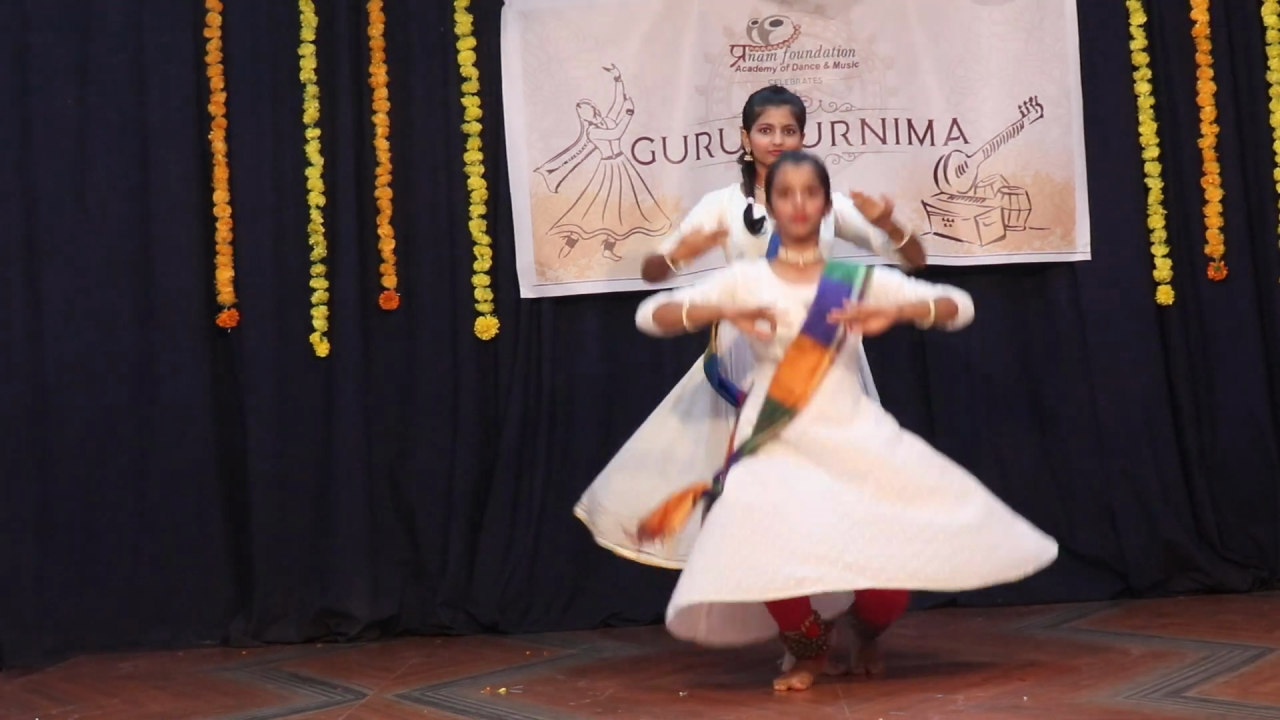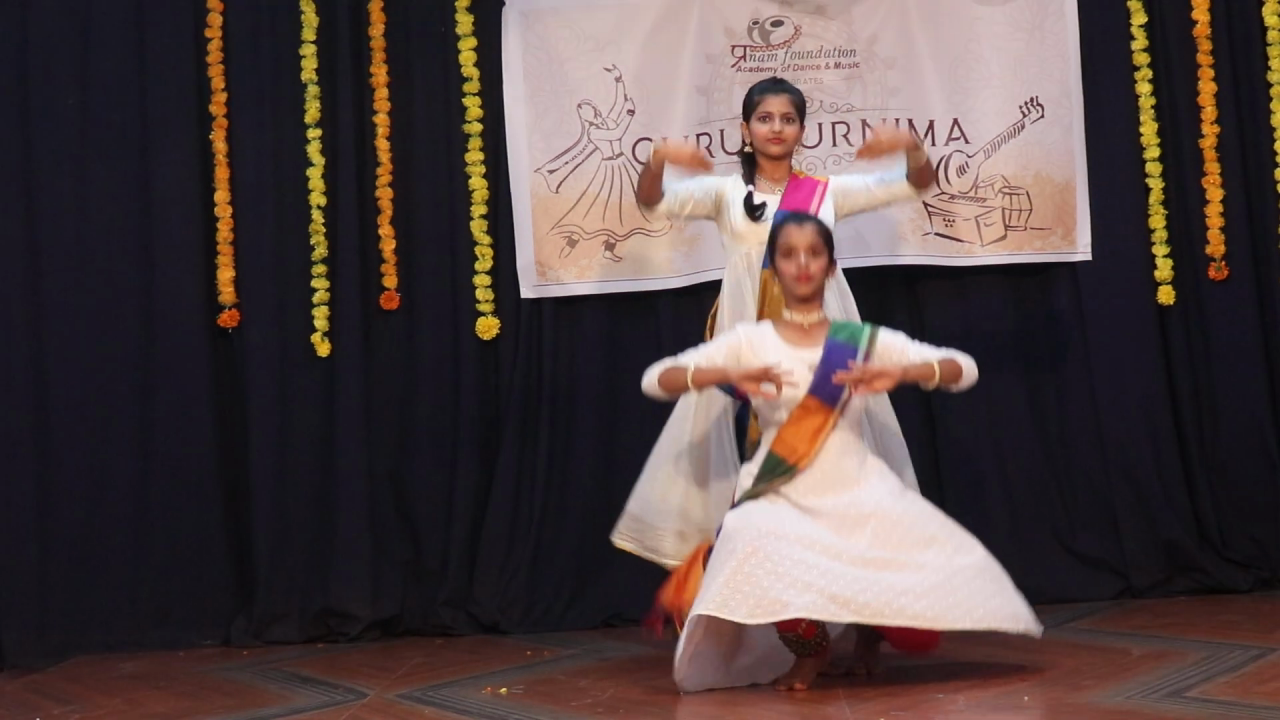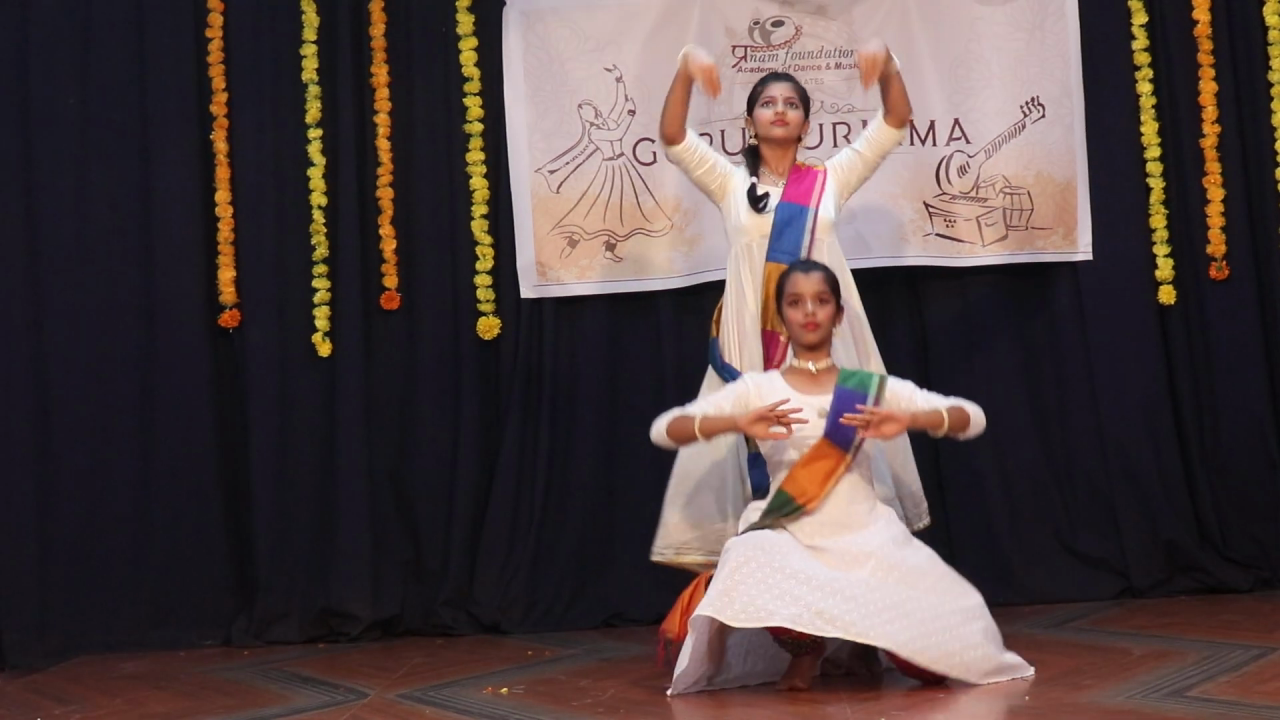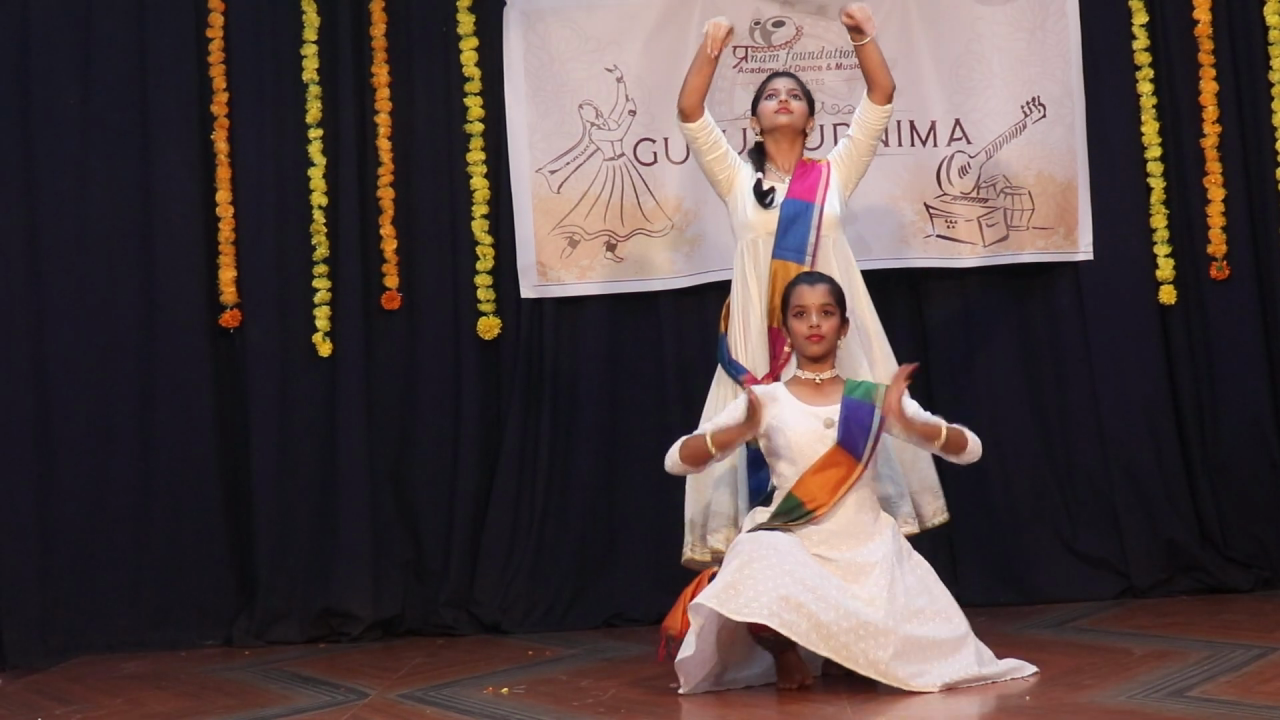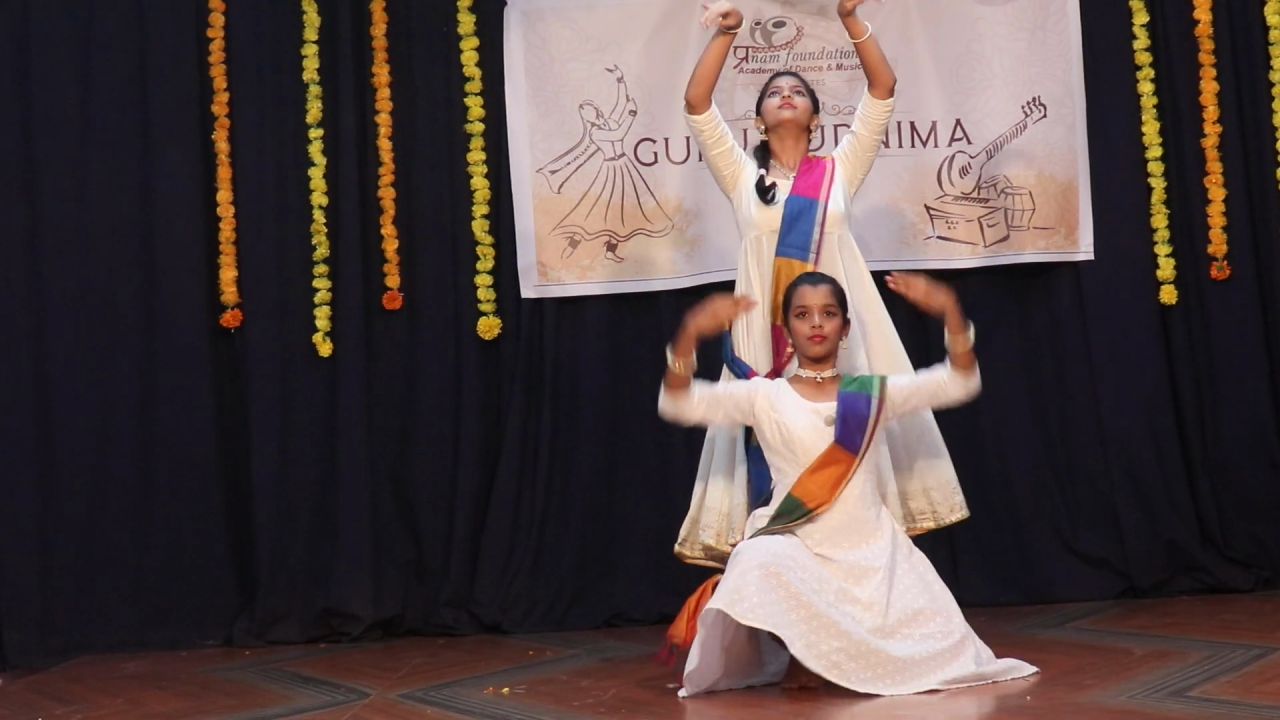
dt=0.2s
person 1, frame 1
left shoulder: (831, 204)
right shoulder: (721, 206)
left elbow: (913, 258)
right elbow: (652, 271)
left wrist: (890, 227)
right wrist: (680, 249)
right hip: (746, 373)
left ankle: (865, 631)
person 1, frame 2
left shoulder: (829, 191)
right shoulder: (724, 193)
left elbow: (915, 183)
right elbow: (651, 198)
left wrist: (908, 148)
right wrist: (659, 158)
person 1, frame 3
left shoulder: (832, 179)
right shoulder: (731, 184)
left elbow: (894, 125)
right elbow: (673, 138)
left wrist: (888, 68)
right wrist: (683, 75)
left hip: (823, 347)
right hip: (753, 350)
right knee: (759, 469)
person 1, frame 4
left shoulder: (835, 172)
right shoulder: (737, 178)
left elbow: (881, 96)
right elbow: (689, 111)
right wrist: (710, 47)
right hip: (760, 343)
right knee: (763, 458)
person 1, frame 5
left shoulder: (840, 165)
right shoulder: (744, 175)
left elbow: (883, 86)
right elbow: (697, 103)
left hip: (839, 341)
right hip: (767, 343)
person 2, frame 1
left shoulder: (862, 280)
right shoulder: (744, 280)
left elbow: (961, 307)
right elbow: (650, 316)
left wrist: (894, 313)
right wrist: (729, 314)
left hip: (855, 443)
right hip: (778, 448)
left knee: (902, 550)
right knee: (763, 550)
right ankle: (807, 650)
person 2, frame 2
left shoulder: (865, 340)
right shoulder: (749, 341)
left elbow: (965, 369)
right elbow: (654, 380)
left wrist: (900, 373)
right wrist: (727, 376)
left hip: (859, 497)
right hip: (782, 501)
right knee: (751, 545)
left ankle: (869, 630)
right ankle: (808, 647)
person 2, frame 3
left shoulder: (873, 388)
right shoulder: (758, 388)
left elbow: (973, 419)
right elbow: (662, 430)
left wrist: (909, 420)
right wrist: (737, 424)
left hip: (866, 540)
right hip: (790, 540)
left knee: (929, 663)
right knee: (749, 563)
left ankle: (868, 638)
right ankle: (804, 650)
person 2, frame 4
left shoulder: (876, 399)
right shoulder: (765, 402)
left elbow: (969, 448)
right elbow: (677, 460)
left wrist: (911, 425)
right wrist: (740, 431)
left hip: (869, 552)
right hip: (793, 550)
left knee: (934, 666)
right knee: (757, 560)
left ankle: (864, 642)
right ankle: (789, 652)
person 2, frame 5
left shoulder: (875, 392)
right shoulder: (762, 396)
left elbow: (963, 384)
right elbow: (675, 405)
left wrist: (951, 313)
right wrist: (689, 334)
left hip: (871, 551)
right hip: (795, 550)
left knee: (938, 656)
right knee: (762, 565)
left ankle: (859, 651)
right ankle: (798, 653)
person 3, frame 1
left shoulder: (608, 120)
right shoulder: (592, 132)
left elbow: (619, 100)
right elbow: (617, 133)
left wrist: (618, 79)
right wrist: (628, 113)
left hip: (621, 166)
right hip: (609, 169)
left knee: (619, 205)
right knee: (596, 205)
left ankle: (608, 248)
right ankle: (570, 242)
person 3, frame 2
left shoulder: (607, 120)
right shoulder: (593, 133)
left elbow: (620, 100)
right elbow: (618, 135)
left wrist: (618, 79)
right wrist: (627, 114)
left hip: (622, 165)
right hip: (609, 169)
left knee: (617, 205)
right knee: (597, 204)
left ankle: (609, 249)
right ankle: (570, 244)
person 3, frame 3
left shoulder: (609, 121)
right shoulder: (593, 133)
left elbow: (620, 101)
right elbow: (618, 134)
left wrist: (619, 79)
right wrist: (629, 114)
left hip: (623, 166)
right hip: (610, 170)
left knee: (618, 206)
right knee: (599, 206)
left ankle: (609, 249)
right ankle: (572, 242)
person 3, frame 4
left shoulder: (609, 121)
right shoulder: (594, 133)
left elbow: (621, 101)
right elbow: (618, 135)
left wrist: (620, 80)
right wrist: (630, 114)
left hip: (623, 166)
right hip: (611, 169)
left knee: (619, 207)
right knee: (600, 206)
left ankle: (610, 249)
right ankle: (573, 242)
person 3, frame 5
left shoulder: (610, 121)
right shoulder: (595, 133)
left elbow: (622, 101)
right elbow: (619, 134)
left wrist: (620, 80)
right wrist: (630, 114)
left hip: (624, 167)
right hip: (612, 170)
left knee: (619, 207)
right knee: (600, 206)
left ankle: (610, 250)
right ankle: (573, 243)
